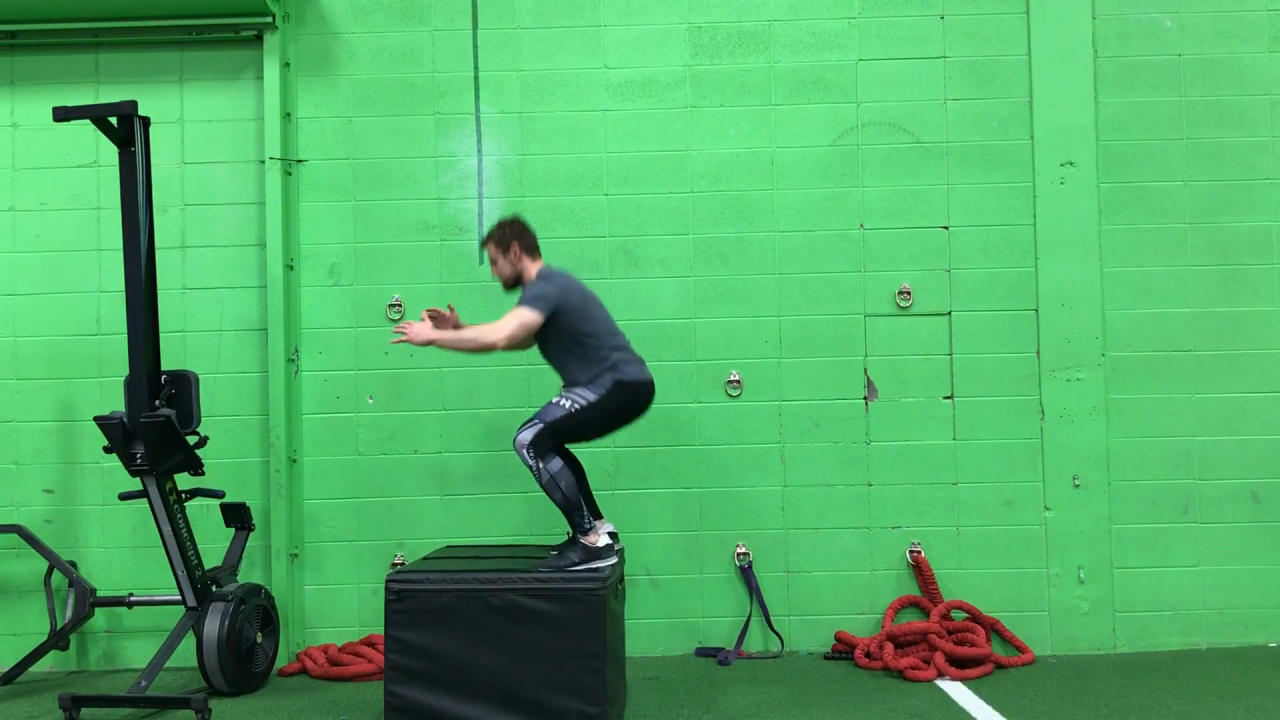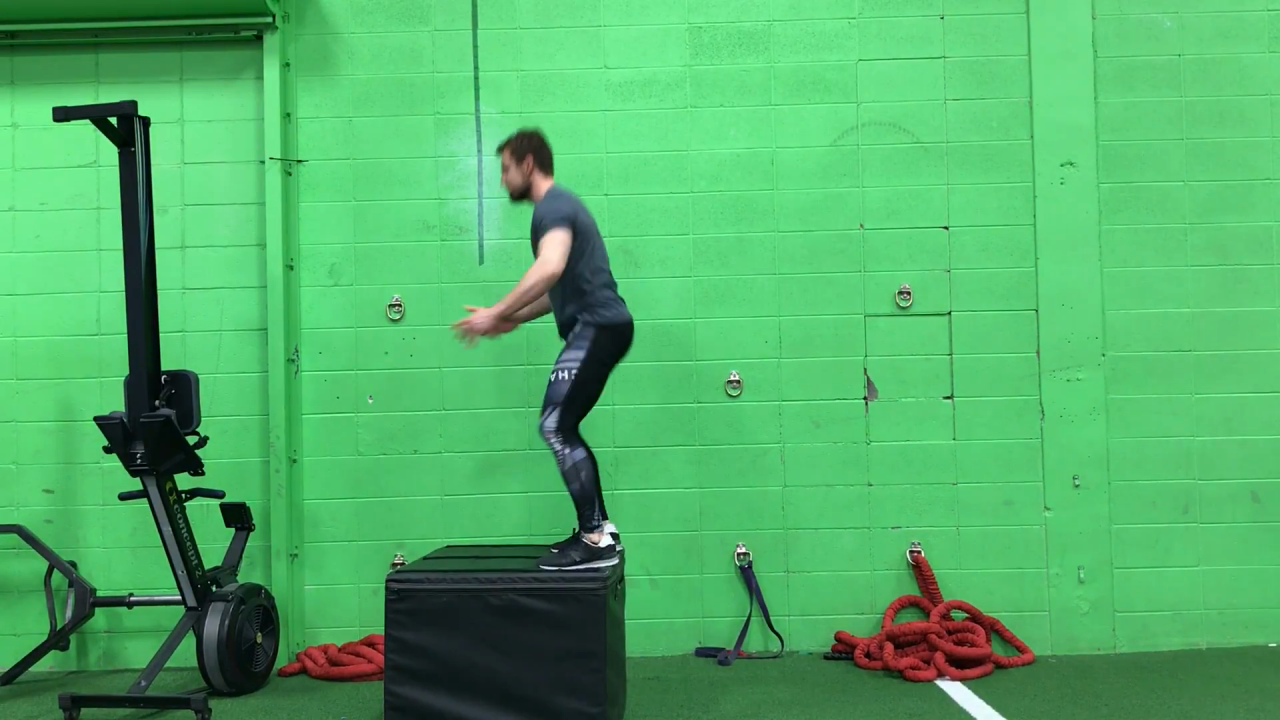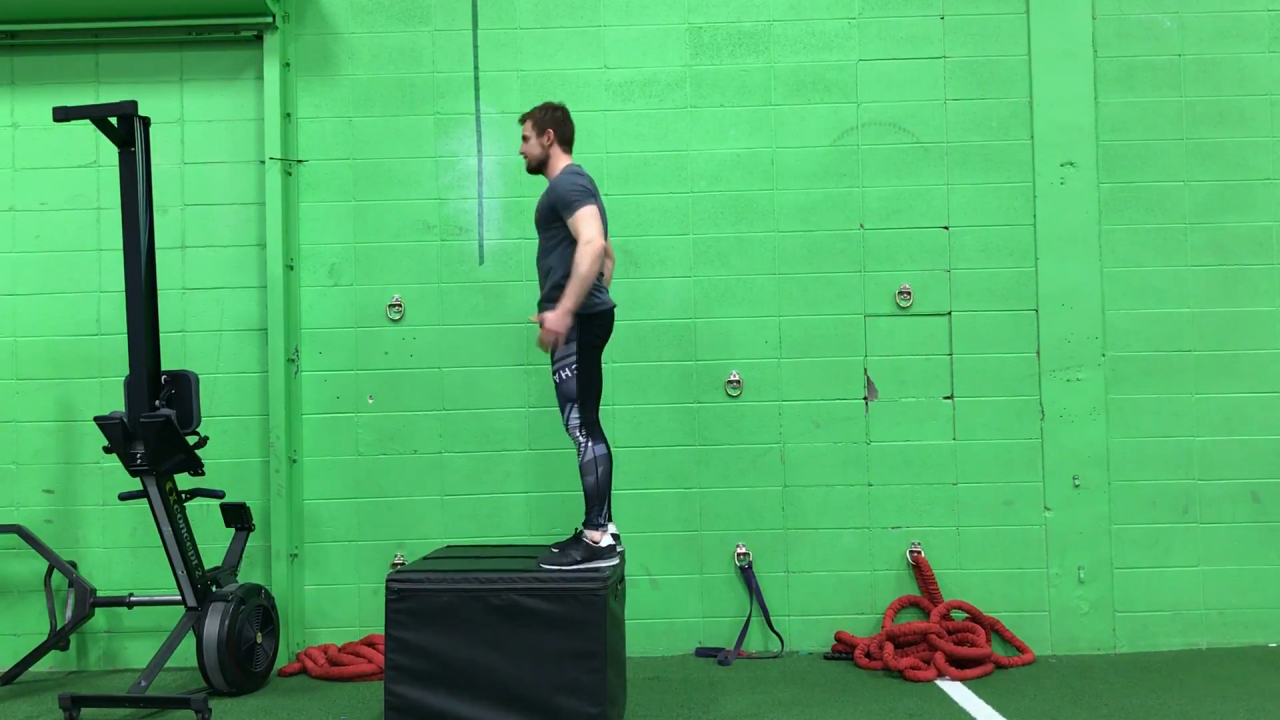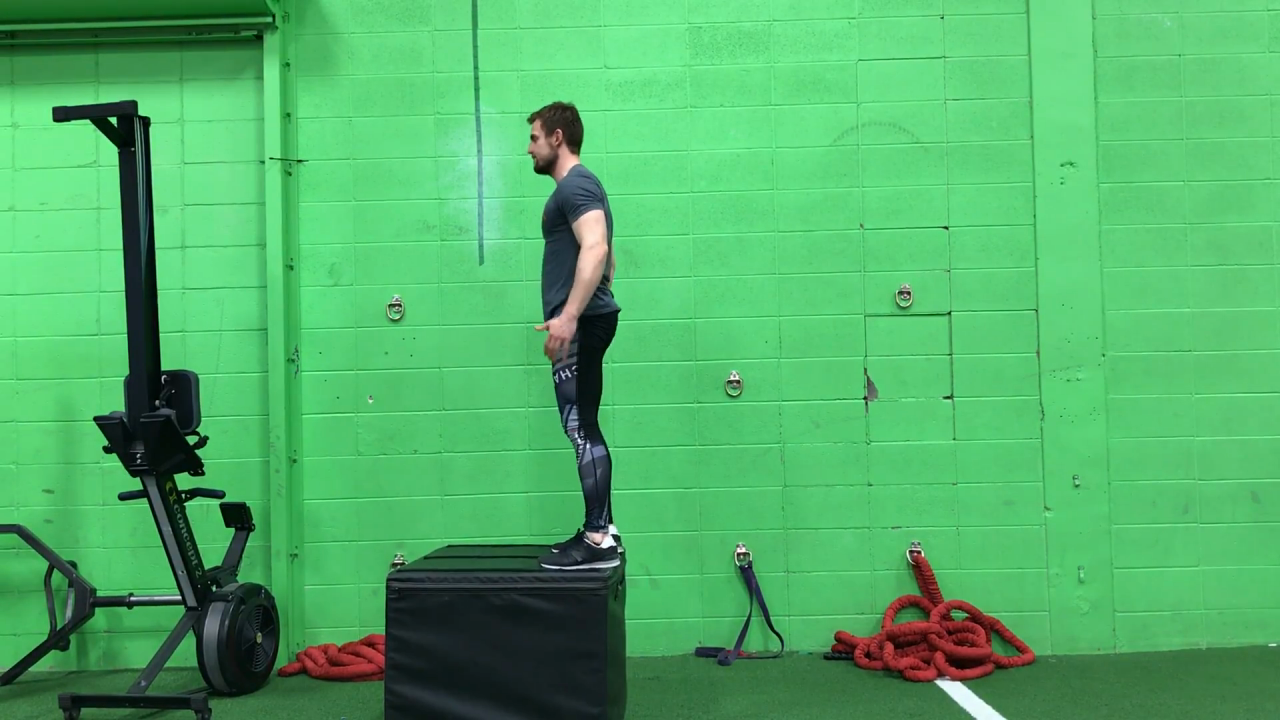
dt=0.2s
person 1, frame 1
left shoulder: (544, 288)
right shoulder: (548, 284)
left elbow: (499, 338)
right elbow: (515, 338)
left wrist: (436, 338)
right wrist: (460, 329)
left hip: (622, 387)
right hip: (619, 385)
left knee: (531, 440)
right knee: (544, 443)
left ankle: (593, 542)
right ankle: (598, 529)
person 1, frame 2
left shoulder: (555, 207)
right shoulder: (559, 206)
left elbow: (549, 270)
left wrist: (495, 315)
right wrist: (513, 317)
left hip: (599, 327)
right hip: (598, 326)
left knee: (556, 428)
right knee: (563, 429)
left ankle: (596, 542)
right ankle: (600, 529)
person 1, frame 3
left shoulder: (568, 181)
right shoulder: (571, 185)
left elbow: (592, 244)
right elbow: (606, 254)
left wrist: (563, 308)
left hip: (576, 320)
right hip: (581, 317)
left knee: (581, 426)
right knee: (584, 425)
left ankle: (598, 539)
right ankle: (600, 529)
person 1, frame 4
left shoulder: (575, 184)
right shoulder: (578, 187)
left elbow: (596, 249)
right elbow: (600, 256)
left wrist: (568, 317)
left hip: (583, 321)
right hip: (586, 318)
left knee: (580, 427)
right knee: (583, 427)
left ankle: (599, 540)
right ankle: (601, 531)
